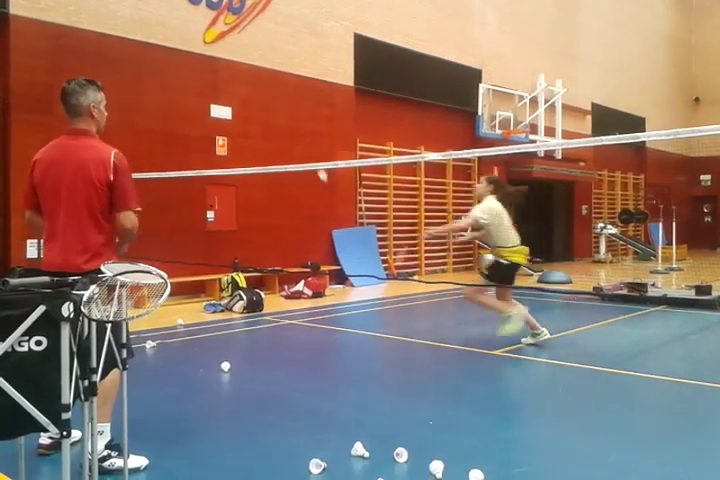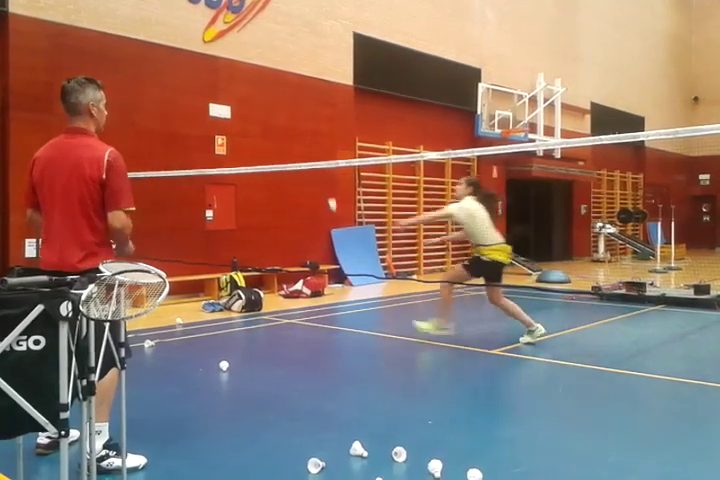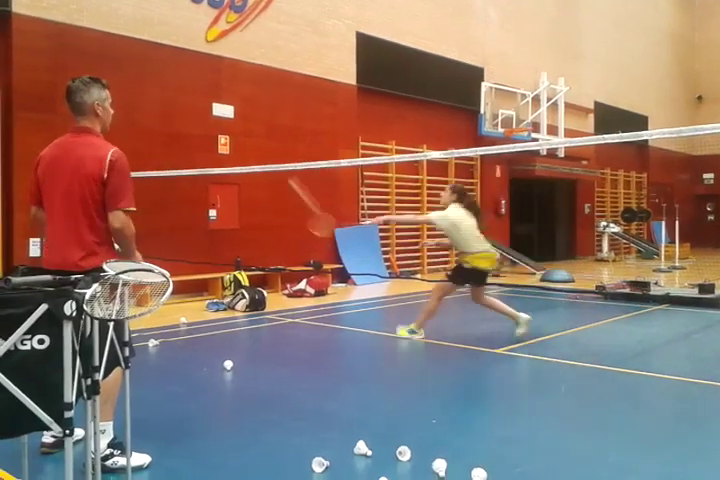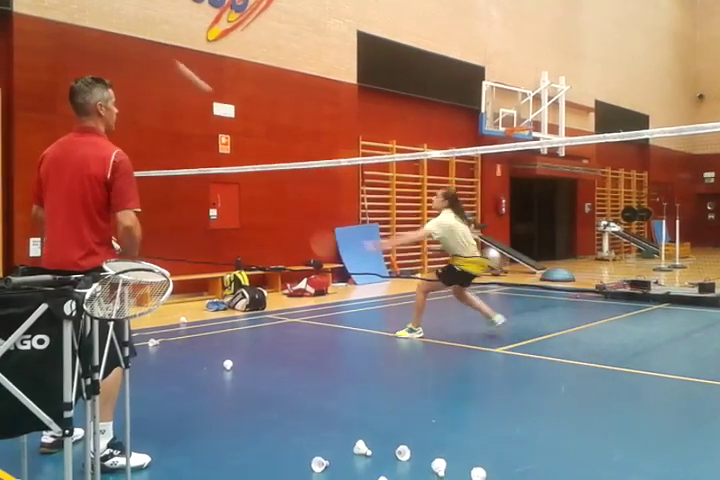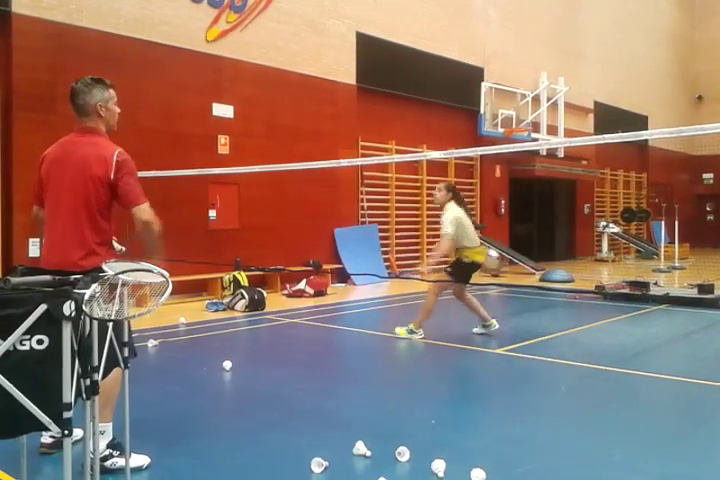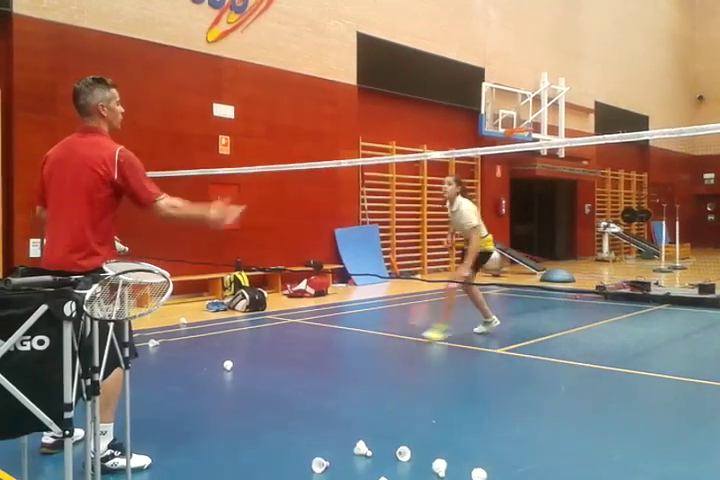
dt=0.1s
person 1, frame 1
left shoulder: (43, 157)
right shoulder: (110, 158)
left elbow: (32, 217)
right elbow: (128, 224)
right wrist: (120, 245)
left hip: (55, 271)
right hip: (95, 272)
right knee: (109, 359)
left ankle: (51, 432)
right ankle: (102, 448)
person 1, frame 2
left shoulder: (42, 155)
right shoulder: (106, 156)
left elbow: (32, 215)
right elbow: (118, 223)
right wrist: (124, 247)
left hip: (53, 270)
right hip: (92, 272)
right knee: (107, 359)
left ankle: (50, 431)
right ankle: (101, 447)
person 1, frame 3
left shoulder: (47, 154)
right shoulder: (110, 157)
left elbow: (37, 214)
right elbow: (119, 223)
right wrist: (133, 256)
left hip: (55, 269)
right hip: (95, 271)
right knee: (111, 358)
left ankle: (54, 430)
right ankle: (105, 446)
person 1, frame 4
left shoulder: (51, 153)
right shoulder: (113, 157)
left elbow: (38, 212)
right elbow: (127, 224)
right wrist: (134, 260)
left hip: (54, 269)
right hip: (94, 271)
right knee: (111, 358)
left ankle: (54, 429)
right ankle: (105, 446)
person 1, frame 5
left shoulder: (52, 153)
right shoulder: (114, 158)
left elbow: (39, 213)
right elbow: (144, 217)
right wrist: (155, 254)
left hip: (49, 269)
right hip: (93, 272)
right knee: (113, 358)
left ankle: (55, 431)
right ankle: (104, 447)
person 1, frame 6
left shoulder: (53, 154)
right shoulder: (115, 156)
left elbow: (41, 212)
right elbow: (161, 205)
right wrist: (209, 214)
left hip: (54, 269)
right hip: (91, 272)
right knee: (111, 359)
left ankle: (53, 431)
right ankle: (105, 447)
person 2, frame 1
left shoulder: (487, 207)
right shoulder: (494, 205)
left elbow: (464, 224)
left wrist: (435, 231)
right wrist: (468, 237)
left hip: (508, 258)
right hip: (512, 256)
left knee: (472, 294)
right knee: (502, 299)
left ankle: (512, 313)
right ankle: (538, 331)
person 2, frame 2
left shoulder: (463, 206)
right shoulder: (475, 206)
left elbow: (433, 216)
left wrist: (407, 222)
right wrist: (442, 239)
left hip: (489, 256)
right hip: (496, 254)
left knee: (447, 280)
right knee: (495, 298)
left ankle: (442, 323)
right ankle: (533, 328)
person 2, frame 3
left shoulder: (447, 214)
right shoulder: (464, 212)
left elbow: (416, 219)
left wrist: (387, 218)
right wrist: (443, 242)
left hip: (474, 262)
right hip: (485, 259)
left knee: (438, 293)
right knee: (478, 297)
left ankle: (415, 329)
right ankle: (518, 317)
person 2, frame 4
left shoulder: (441, 221)
right shoulder: (454, 217)
left elbow: (416, 236)
left wrist: (390, 243)
right wrist: (440, 246)
left hip: (463, 265)
right hip: (473, 262)
left knee: (422, 288)
right knee: (459, 293)
left ankle: (414, 328)
right ankle: (494, 316)
person 2, frame 5
left shoulder: (450, 215)
right shoulder: (451, 209)
left elbow: (446, 246)
left wrist: (430, 262)
right wrist: (438, 247)
left hip: (469, 257)
right hip: (469, 255)
left knee: (433, 290)
right knee: (459, 291)
left ankle: (416, 329)
right ankle: (488, 322)
person 2, frame 6
left shoulder: (464, 208)
right shoulder: (450, 204)
left elbow: (475, 239)
left wrist: (467, 265)
right wrist: (450, 236)
left hip: (480, 247)
right hip: (471, 245)
left knee: (452, 285)
right knee: (466, 285)
left ankle: (443, 327)
right ankle: (489, 320)
